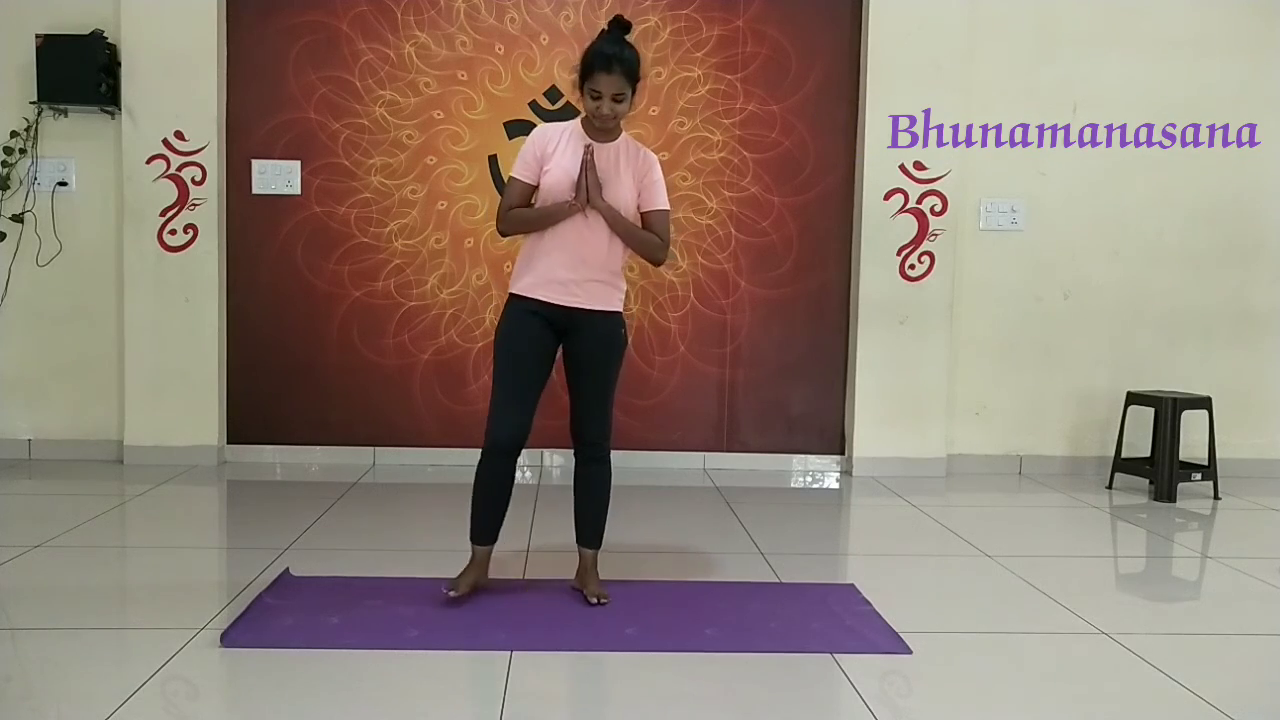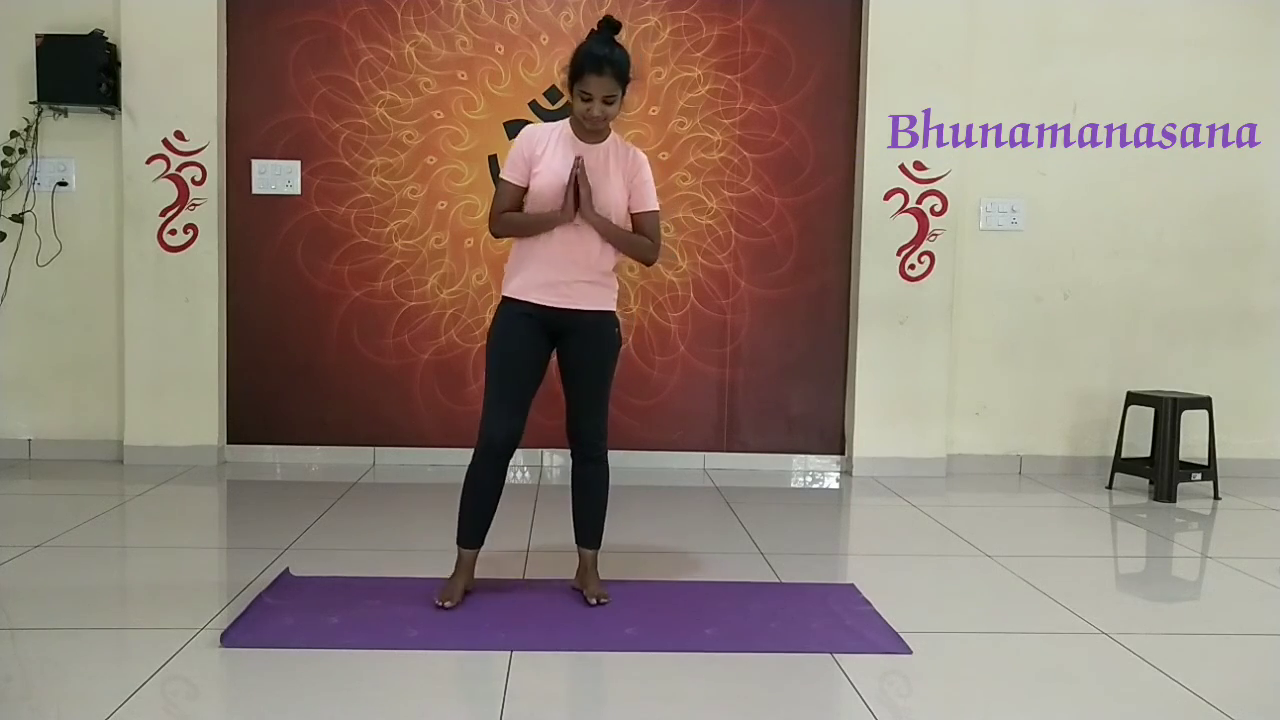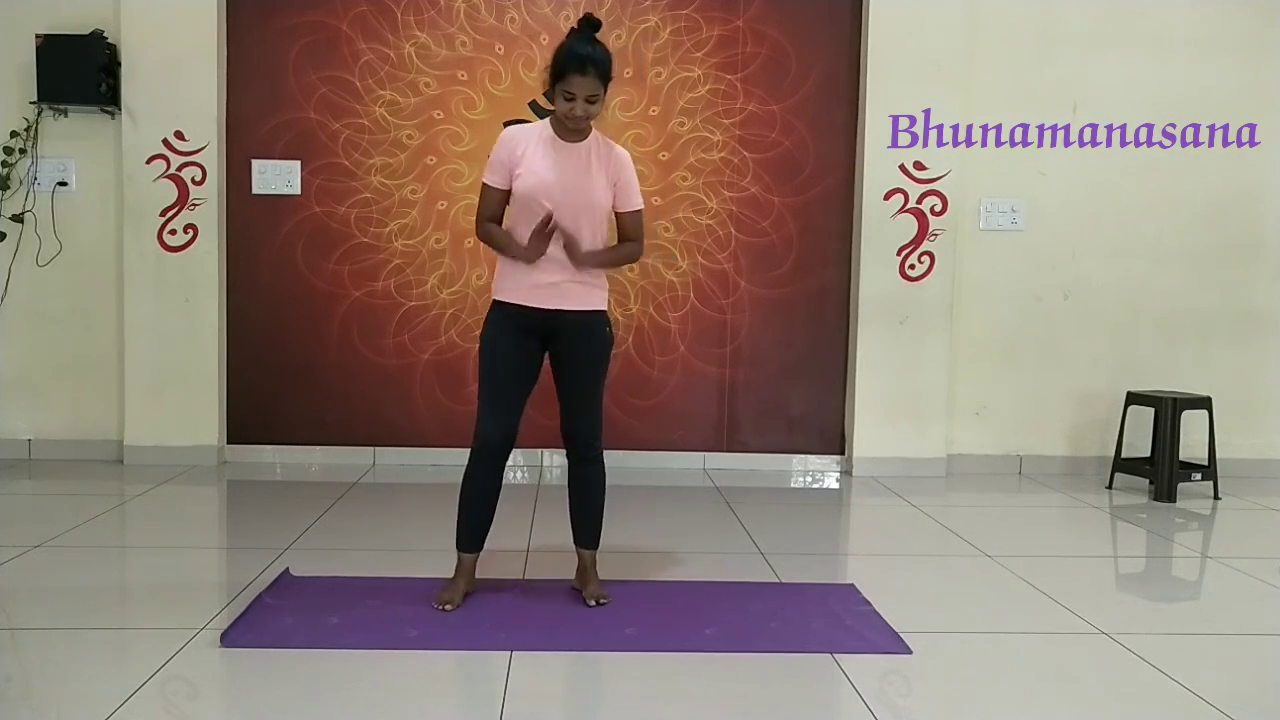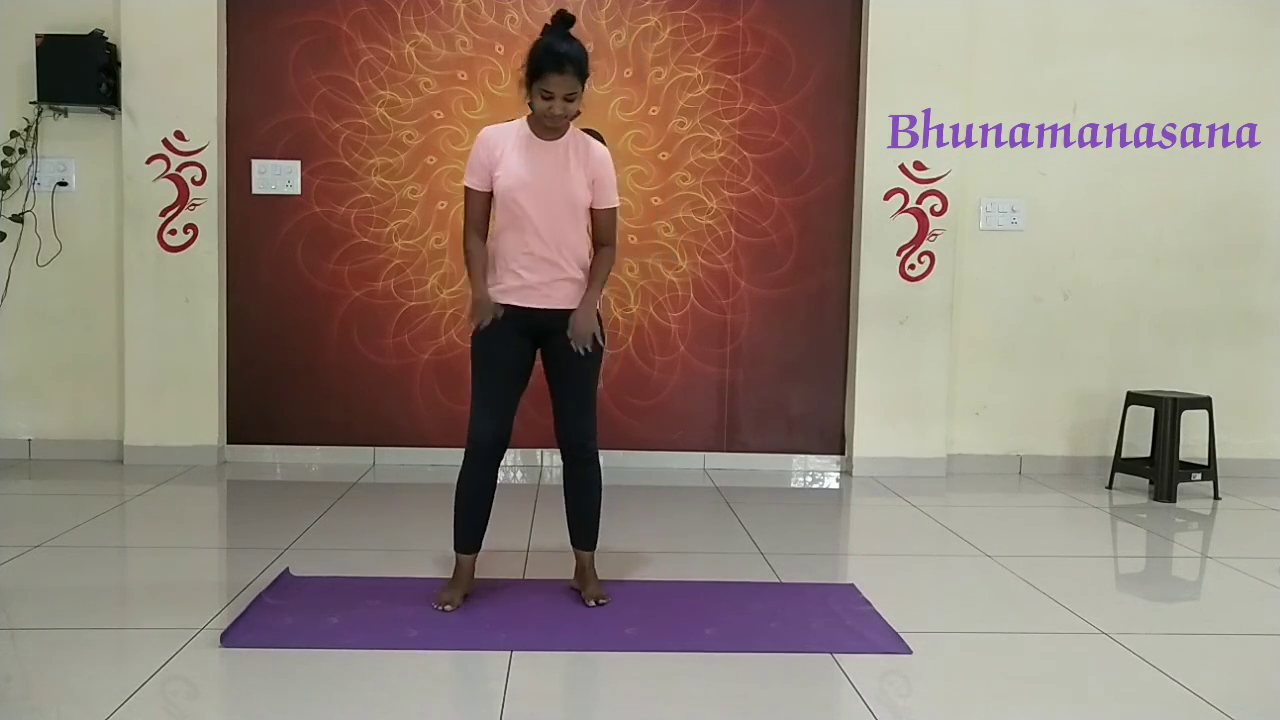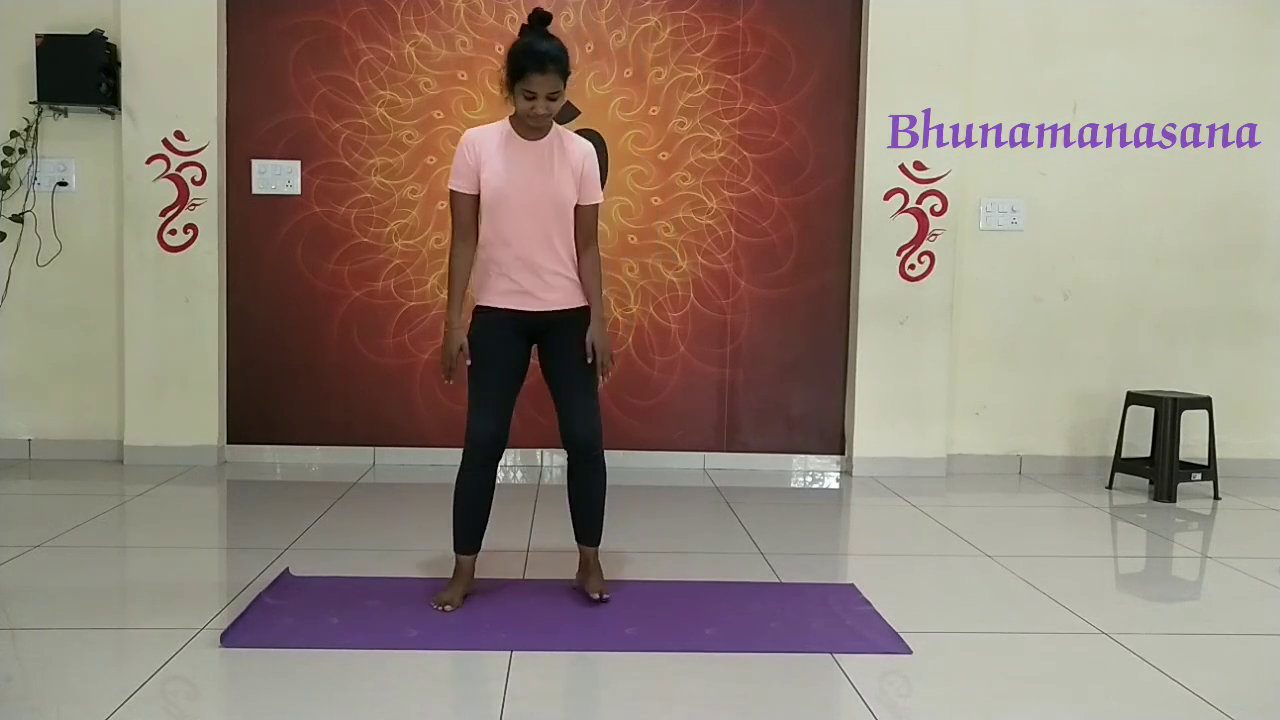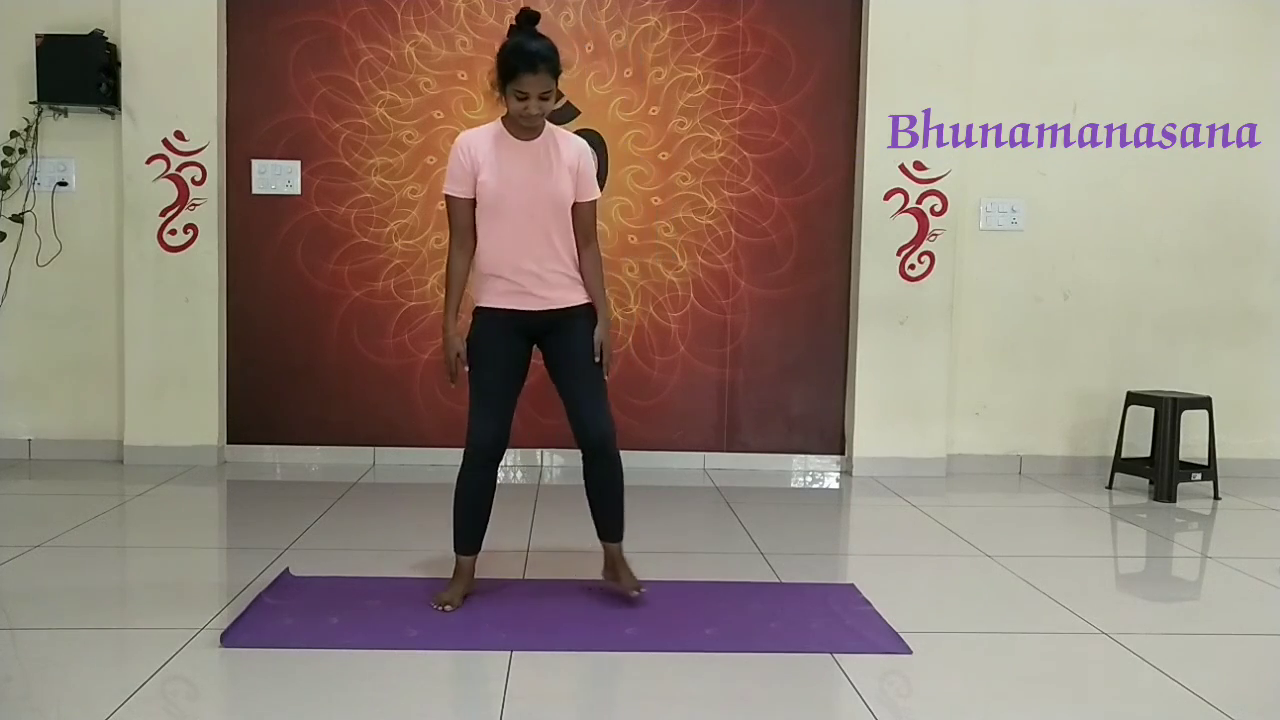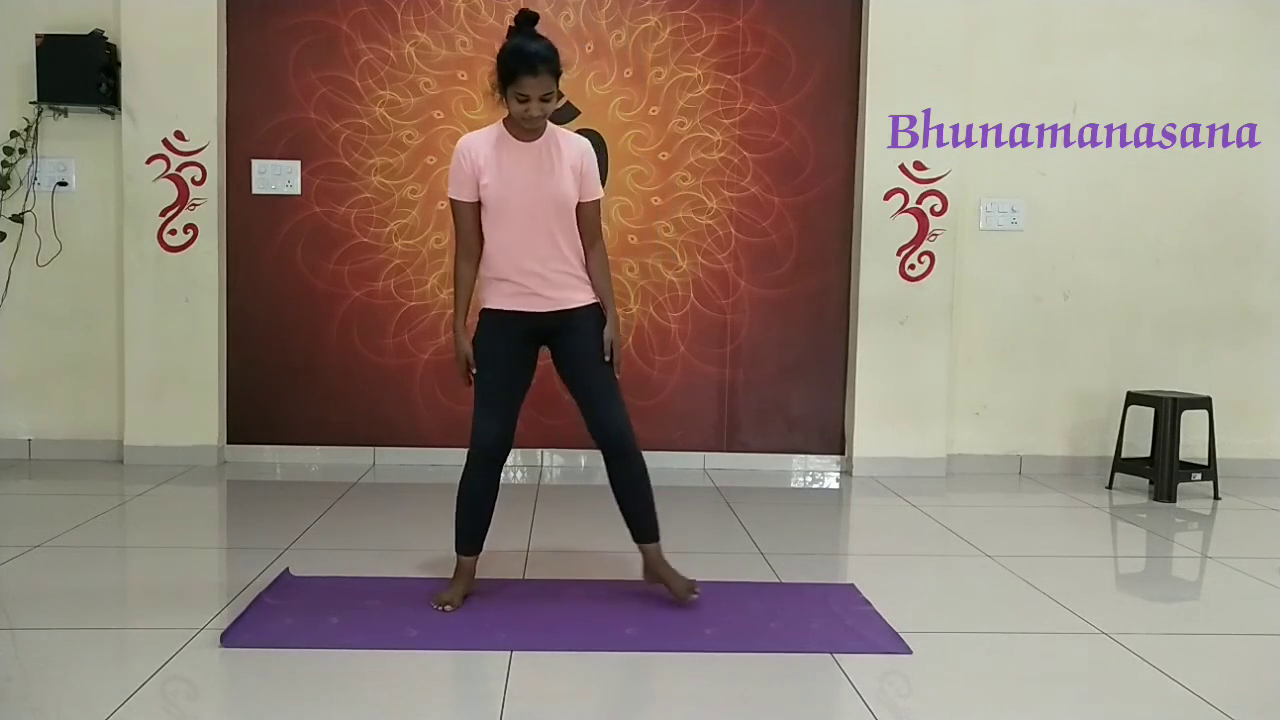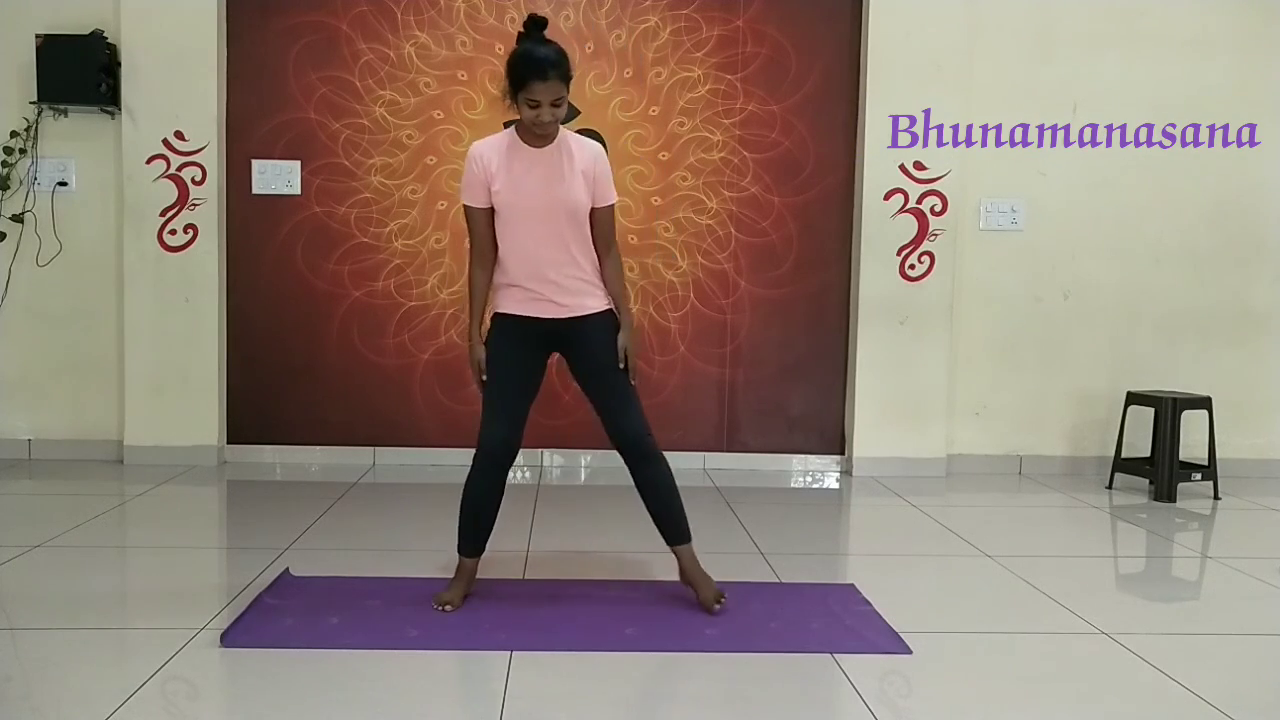
dt=0.1s
person 1, frame 1
left shoulder: (643, 162)
right shoulder: (545, 140)
left elbow: (659, 250)
right elbow: (506, 220)
left wrist: (603, 206)
right wrist: (571, 204)
left hip: (599, 317)
right hip: (531, 307)
left knee: (592, 441)
right knee: (504, 435)
left ankle: (588, 566)
right ankle: (480, 559)
person 1, frame 2
left shoulder: (632, 161)
right shoulder: (533, 141)
left elbow: (650, 248)
right elbow: (499, 220)
left wrist: (594, 216)
right wrist: (556, 212)
left hip: (593, 317)
right hip: (524, 308)
left knee: (589, 441)
right knee: (496, 436)
left ankle: (587, 566)
right ankle: (464, 565)
person 1, frame 3
left shoulder: (615, 159)
right shoulder: (515, 142)
left elbow: (633, 244)
right elbow: (484, 224)
left wrist: (586, 256)
right wrist: (523, 248)
left hip: (583, 317)
right hip: (514, 313)
left knee: (584, 442)
right knee: (491, 439)
left ankle: (587, 566)
right ankle: (465, 568)
person 1, frame 4
left shoulder: (596, 156)
right shoulder: (493, 143)
left elbow: (605, 245)
right elbow: (474, 232)
left wrist: (590, 306)
right wrist: (481, 295)
left hip: (572, 316)
right hip: (505, 314)
left knee: (578, 443)
right knee: (485, 441)
left ankle: (585, 565)
right ankle: (464, 570)
person 1, frame 5
left shoulder: (580, 154)
right shoulder: (476, 145)
left elbow: (586, 243)
right elbow: (462, 240)
left wrist: (596, 318)
right wrist: (453, 321)
left hip: (566, 315)
right hip: (497, 315)
left knee: (585, 438)
right knee: (483, 441)
left ankle: (589, 561)
right ankle: (463, 570)
person 1, frame 6
left shoulder: (574, 151)
right shoulder: (471, 148)
left elbow: (586, 242)
right elbow: (462, 244)
left wrist: (601, 316)
right wrist: (453, 325)
left hip: (567, 312)
right hip: (497, 315)
left knee: (598, 435)
right knee: (485, 444)
left ankle: (614, 558)
right ankle: (463, 570)
person 1, frame 7
left shoulder: (577, 151)
right shoulder: (473, 151)
left elbow: (593, 242)
right elbow: (468, 248)
left wrist: (612, 317)
right wrist: (461, 328)
left hip: (575, 313)
right hip: (504, 317)
left knee: (616, 434)
right knee: (488, 445)
left ankle: (653, 559)
right ankle: (465, 571)
person 1, frame 8
left shoulder: (589, 157)
right shoulder: (485, 158)
left elbow: (606, 247)
right elbow: (482, 254)
left wrist: (625, 322)
right wrist: (475, 333)
left hip: (589, 318)
right hip: (515, 322)
left knee: (635, 439)
right knee: (494, 448)
left ankle: (689, 563)
right ankle: (466, 572)
